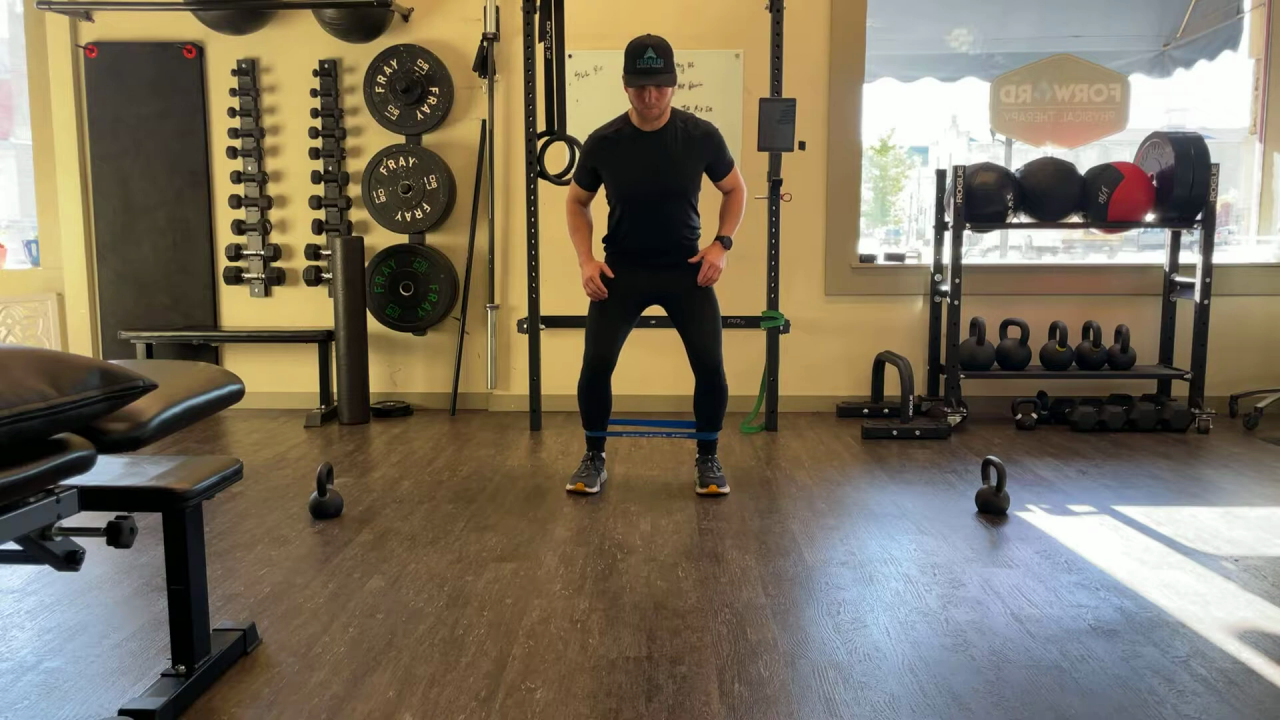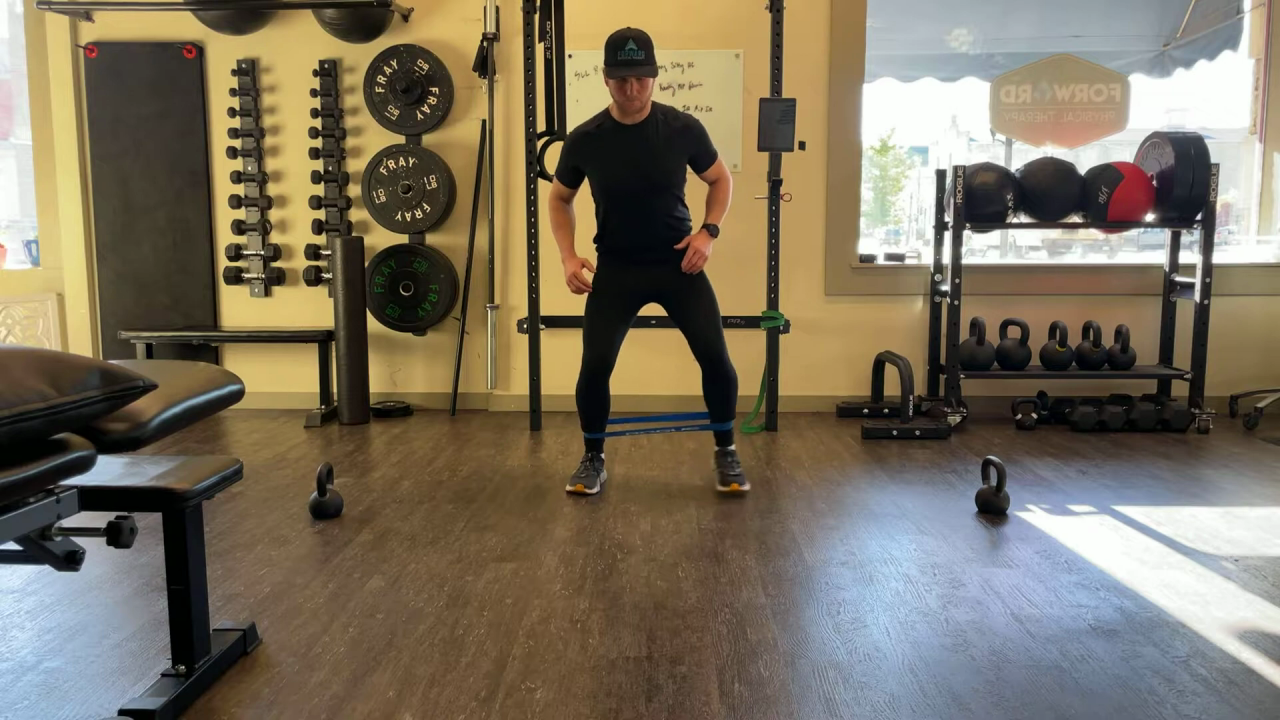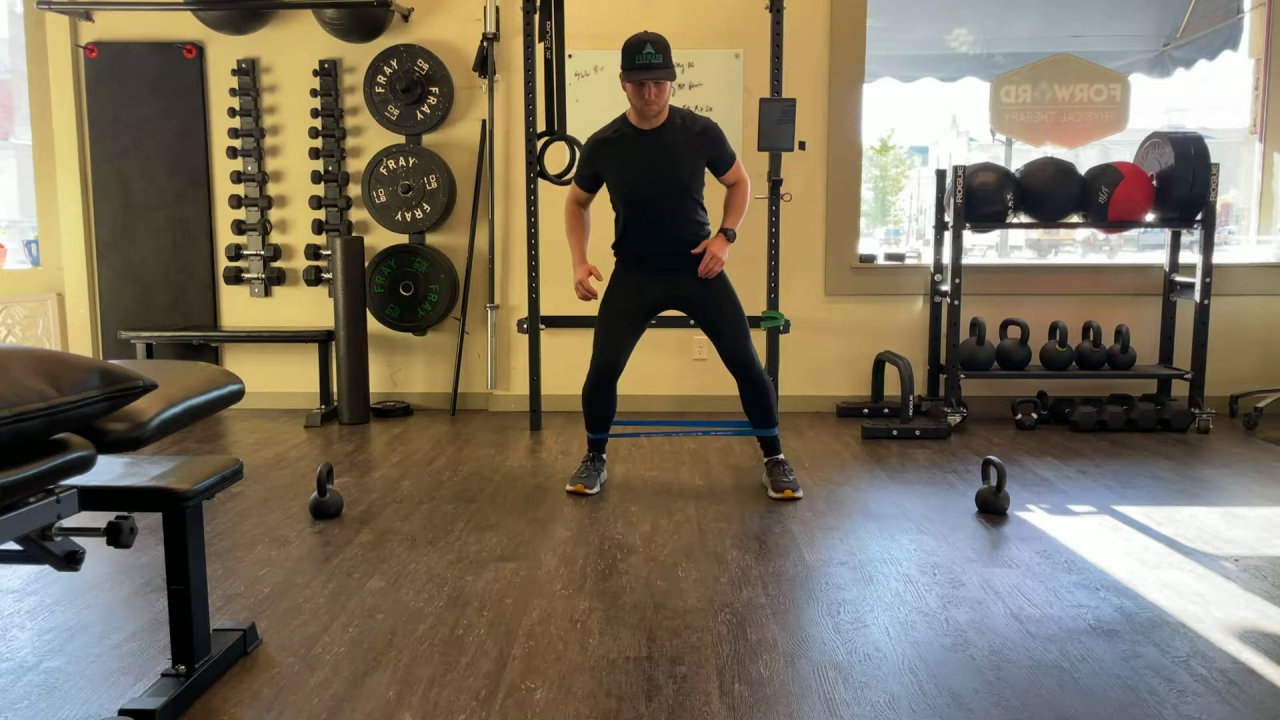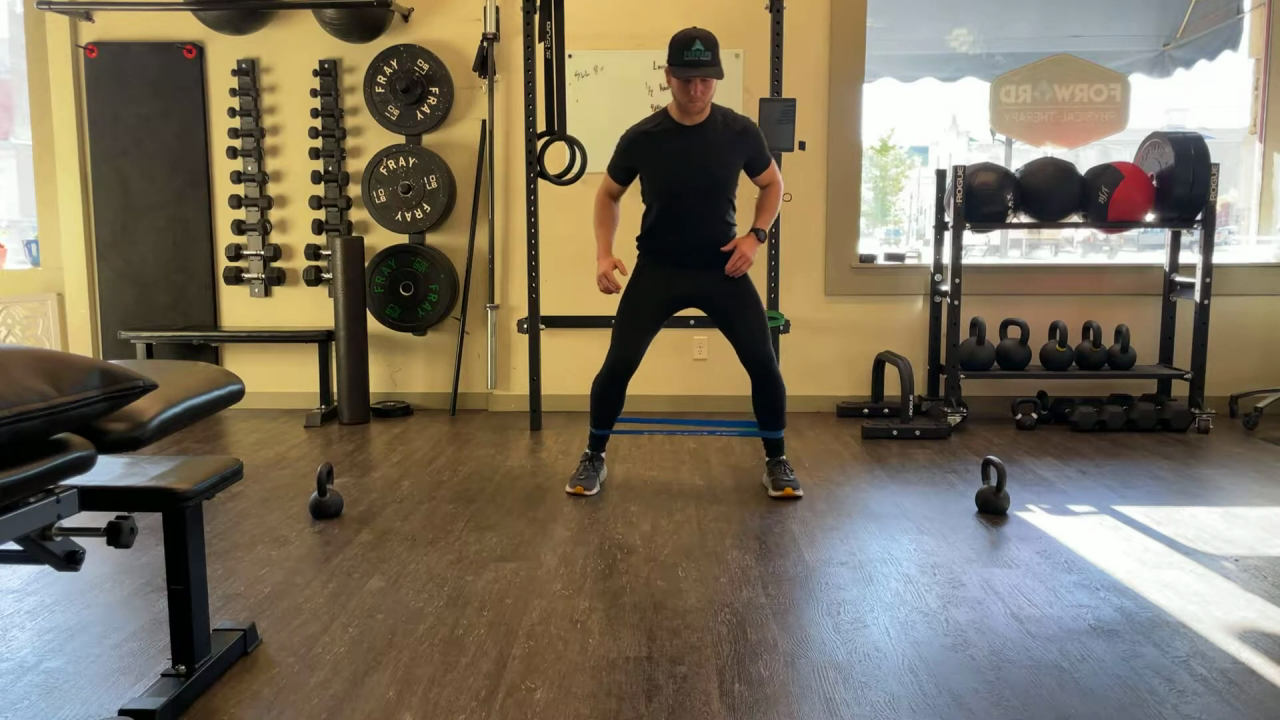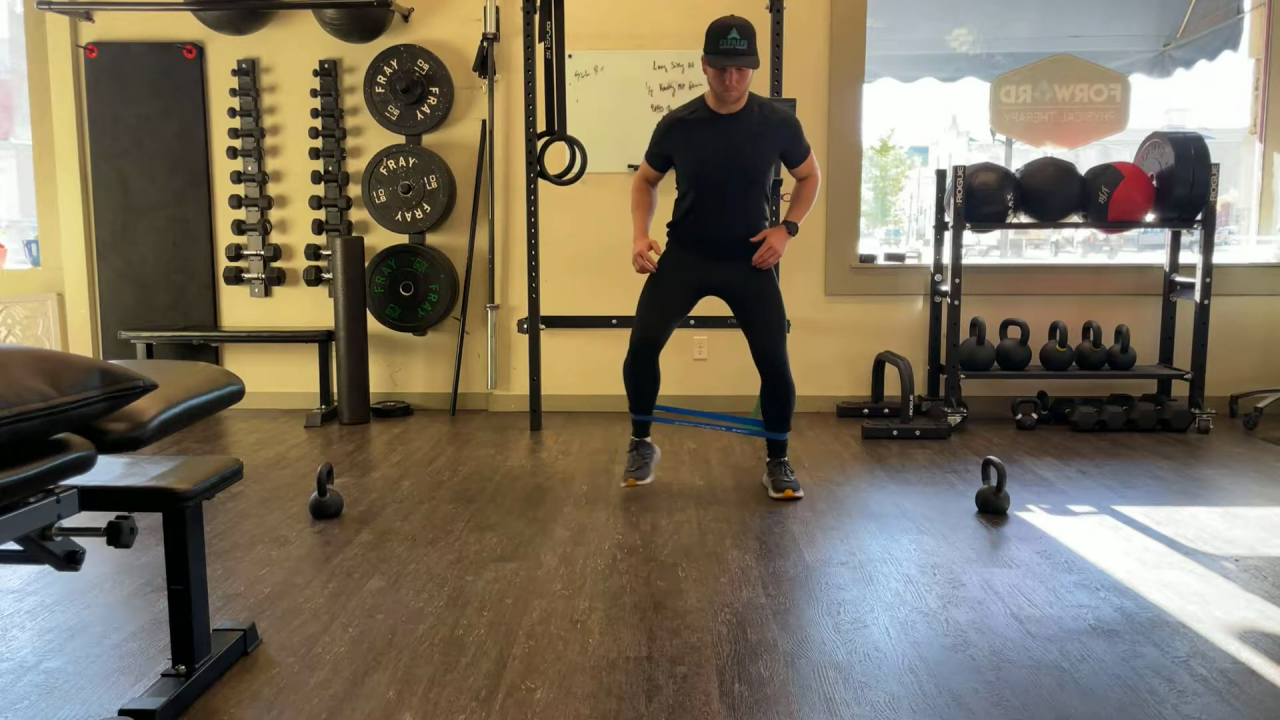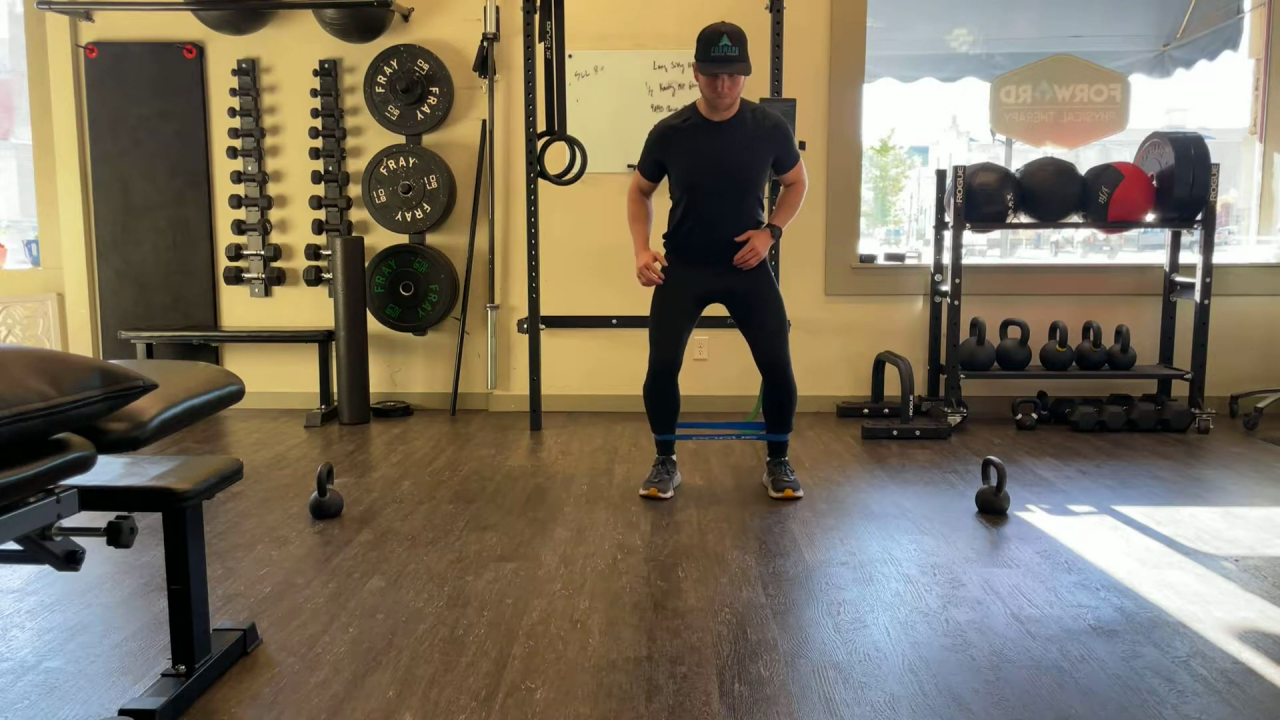
dt=0.3s
person 1, frame 1
left shoulder: (701, 136)
right shoulder: (603, 142)
left elbow: (735, 189)
right elbow: (577, 201)
left wrist: (721, 243)
right wrist: (586, 259)
left hip: (686, 268)
right hip: (622, 269)
left knee: (710, 365)
right knee: (596, 363)
left ankle: (707, 458)
right ankle: (594, 457)
person 1, frame 2
left shoulder: (682, 127)
right shoulder: (585, 139)
left elbow: (720, 180)
right elbow: (560, 198)
left wrist: (708, 231)
right wrist: (568, 254)
left hip: (677, 261)
right hip: (616, 268)
left knee: (715, 356)
right knee: (595, 366)
left ankle: (725, 450)
right ankle: (593, 459)
person 1, frame 3
left shoulder: (701, 132)
right shoulder: (603, 145)
left elbow: (738, 182)
right elbow: (577, 202)
left wrist: (725, 236)
right wrist: (579, 260)
left hip: (697, 268)
right hip: (634, 273)
left knee: (745, 362)
right knee: (603, 370)
left ankle: (774, 459)
right ankle: (595, 458)
person 1, frame 4
left shoulder: (741, 132)
right shoulder: (641, 138)
left elbow: (772, 185)
right elbow: (607, 195)
left wrist: (755, 235)
right wrist: (605, 253)
left hip: (722, 269)
right hip: (657, 269)
left knee: (763, 363)
right knee: (618, 365)
left ankle: (776, 460)
right ankle: (594, 456)
person 1, frame 5
left shoulder: (778, 122)
right shoulder: (677, 124)
left elbow: (809, 177)
right elbow: (645, 181)
left wrist: (786, 229)
right wrist: (640, 234)
left hip: (749, 259)
right hip: (683, 255)
left knee: (774, 365)
right knee: (643, 344)
left ankle: (777, 461)
right ankle: (641, 443)
person 1, frame 6
left shoulder: (770, 128)
right shoulder: (669, 132)
left elbow: (796, 183)
right elbow: (639, 192)
left wrist: (770, 231)
right wrist: (642, 248)
left hip: (746, 263)
right hip: (683, 267)
left knee: (777, 366)
right knee: (662, 365)
left ankle: (778, 461)
right ankle: (665, 461)
